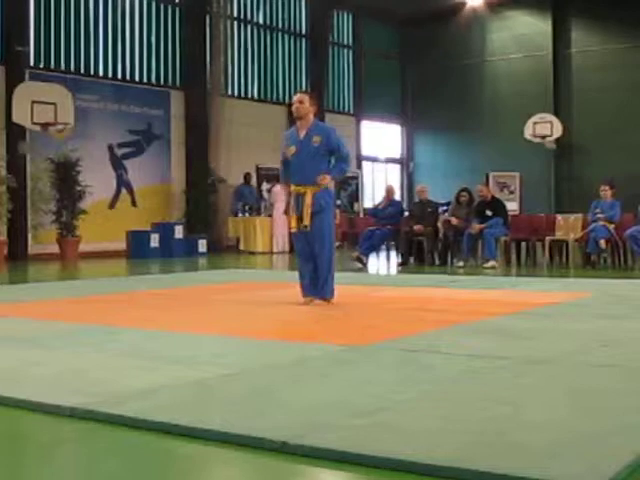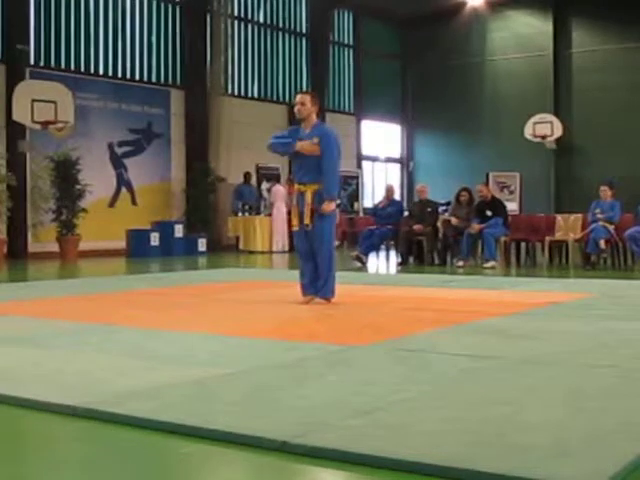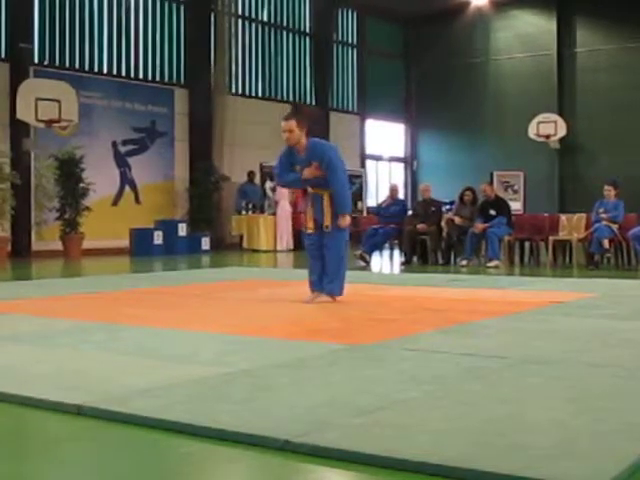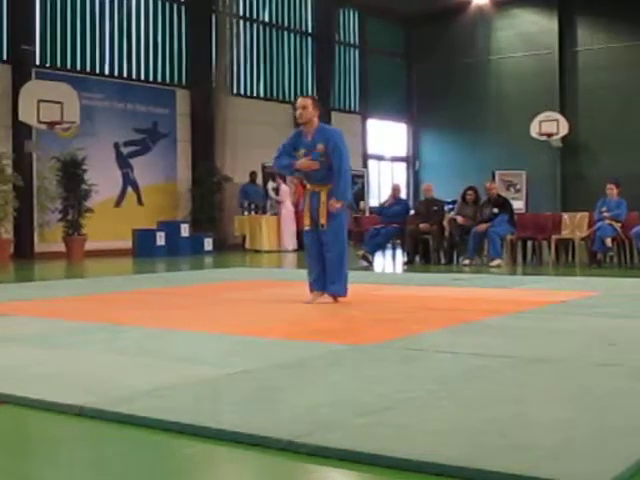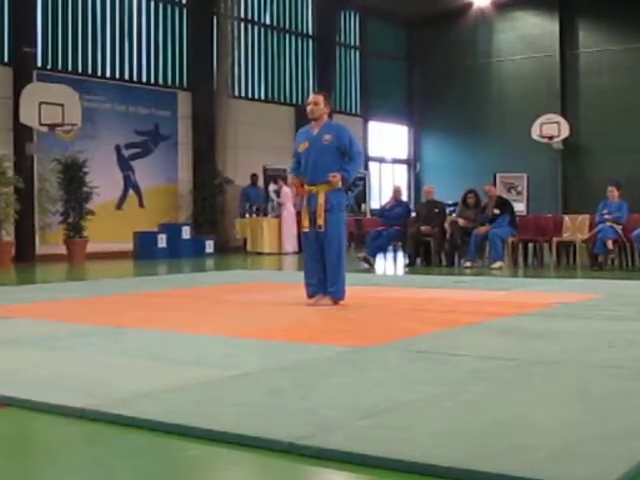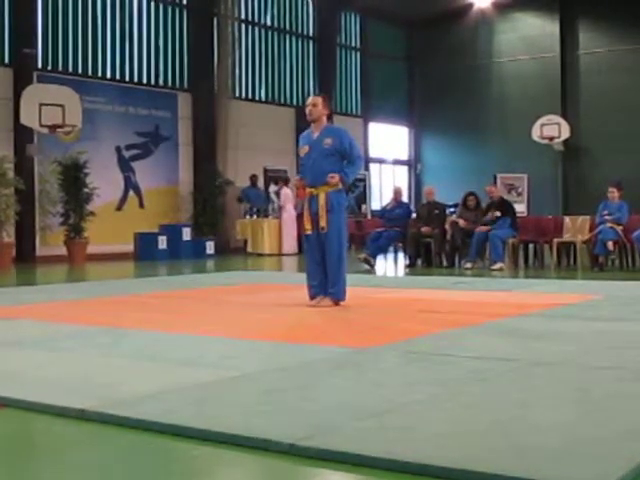
dt=0.5s
person 1, frame 1
left shoulder: (326, 133)
right shoulder: (289, 136)
left elbow: (344, 158)
left wrist: (331, 176)
right wrist: (287, 187)
left hip: (320, 197)
right hip: (297, 199)
left knee: (322, 248)
right knee: (302, 248)
left ankle: (325, 293)
right ankle: (310, 291)
person 1, frame 2
left shoulder: (327, 134)
right shoulder: (293, 133)
left elbow: (331, 169)
right elbow: (273, 143)
left wrist: (330, 199)
right wrist: (297, 146)
left hip: (320, 197)
right hip: (300, 197)
left knee: (323, 246)
right knee: (303, 247)
left ankle: (325, 292)
right ankle: (310, 290)
person 1, frame 3
left shoulder: (324, 150)
right shoulder: (288, 153)
left elbow: (339, 183)
right elbow: (280, 178)
left wrist: (344, 213)
right wrist: (303, 175)
left hip: (335, 200)
right hip: (314, 199)
left knee: (334, 244)
right knee: (312, 244)
left ankle: (330, 289)
right ankle: (317, 287)
person 1, frame 4
left shoulder: (332, 134)
right shoulder: (296, 137)
left elbow: (343, 168)
right elbow: (278, 161)
left wrist: (340, 197)
right wrist: (295, 164)
left hip: (332, 195)
right hip: (312, 196)
left knee: (334, 243)
right knee: (312, 243)
left ankle: (334, 290)
right ankle: (318, 288)
person 1, frame 5
left shoulder: (339, 131)
right shoulder: (302, 134)
left elbow: (357, 156)
left wrist: (344, 175)
right wrist: (295, 176)
left hip: (332, 197)
right hip: (309, 197)
left knee: (333, 246)
right knee: (311, 246)
left ankle: (333, 294)
right ankle: (316, 291)
person 1, frame 6
left shoulder: (338, 134)
right shoulder: (304, 137)
left elbow: (357, 159)
left wrist: (343, 177)
right wrist: (300, 180)
left hip: (332, 198)
right hip: (310, 199)
left knee: (334, 247)
right knee: (312, 248)
left ankle: (334, 294)
right ankle: (317, 292)
